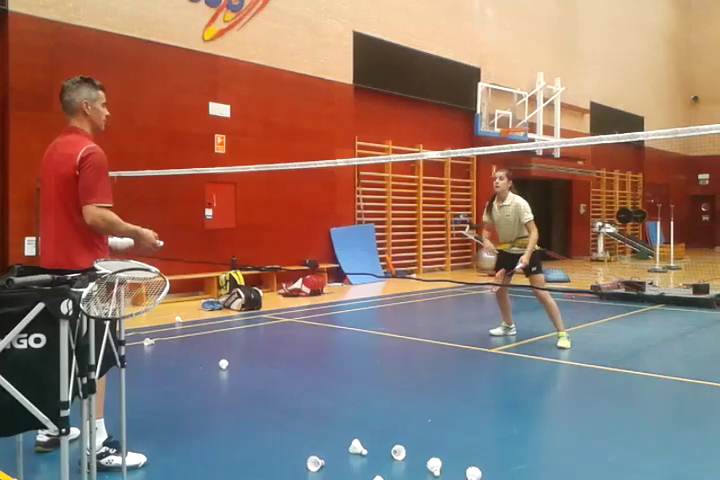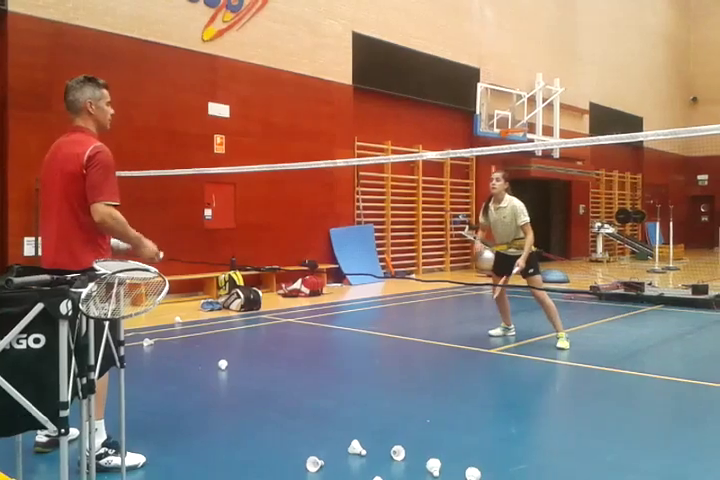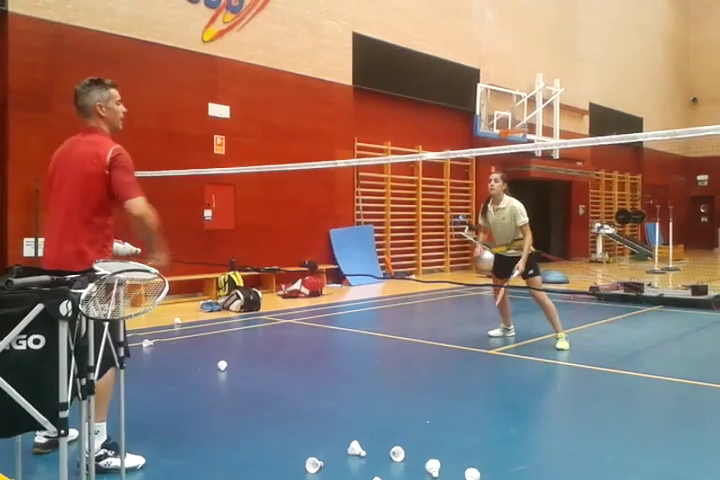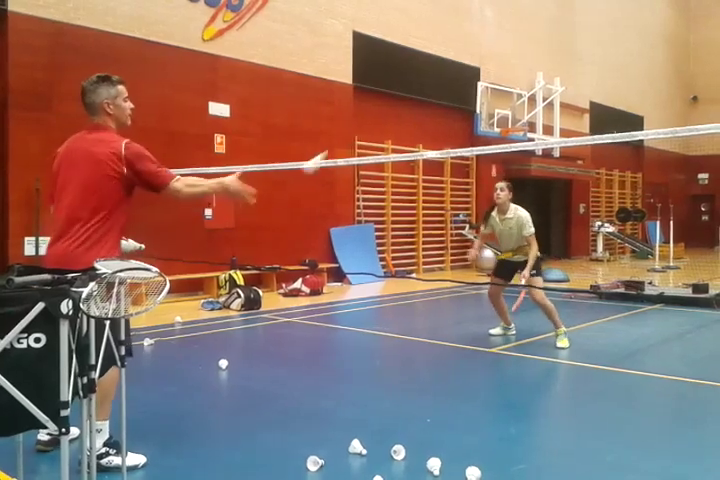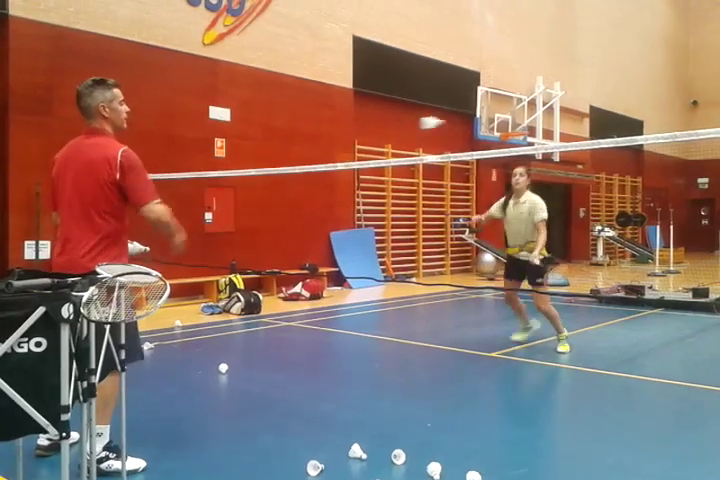
dt=0.2s
person 1, frame 1
left shoulder: (53, 150)
right shoulder: (89, 153)
right elbow: (94, 216)
left wrist: (112, 239)
right wrist: (137, 233)
left hip: (56, 267)
right hip: (83, 270)
left ankle: (49, 429)
right ankle: (99, 446)
person 1, frame 2
left shoulder: (56, 150)
right shoulder: (95, 152)
right elbow: (102, 214)
left wrist: (114, 240)
right wrist: (138, 242)
left hip: (57, 266)
right hip: (85, 269)
left ankle: (49, 429)
right ankle: (98, 446)
person 1, frame 3
left shoulder: (63, 151)
right shoulder: (111, 153)
right elbow: (138, 210)
right wrist: (157, 249)
left hip: (55, 266)
right hip: (87, 269)
right knee: (103, 358)
left ankle: (48, 430)
right ankle: (99, 446)
person 1, frame 4
left shoulder: (66, 149)
right shoulder: (124, 151)
left elbow: (57, 208)
right elbow: (177, 187)
right wrist: (224, 185)
left hip: (58, 264)
right hip: (93, 268)
right knee: (107, 356)
left ankle: (50, 428)
right ankle: (100, 445)
person 1, frame 5
left shoulder: (64, 155)
right shoulder: (119, 155)
left elbow: (59, 216)
right elbow: (155, 211)
right wrist: (176, 232)
left hip: (66, 269)
right knee: (111, 361)
left ankle: (51, 434)
right ankle: (100, 451)
person 2, frame 1
left shoulder: (519, 203)
right shoulder: (491, 205)
left elbow: (534, 232)
right elbow: (486, 228)
left wrist: (527, 254)
right wrist: (486, 240)
left hip: (526, 251)
right hip: (505, 251)
left knee: (541, 293)
right knee: (500, 289)
left ankle: (562, 334)
right ankle: (508, 325)
person 2, frame 2
left shoulder: (516, 205)
right shoulder: (487, 206)
left elbow: (529, 234)
right elbow: (482, 229)
left wrist: (523, 258)
right wrist: (478, 241)
left hip: (523, 252)
right hip: (502, 252)
left knee: (539, 294)
right knee: (498, 291)
left ankle: (561, 334)
right ankle: (508, 326)
person 2, frame 3
left shoulder: (515, 206)
right shoulder: (486, 208)
left elbow: (528, 235)
right elbow: (483, 231)
left wrist: (522, 261)
right wrist: (479, 245)
left hip: (522, 253)
right hip: (501, 254)
left knee: (539, 295)
right knee: (498, 292)
left ankle: (561, 335)
right ankle: (507, 327)
person 2, frame 4
left shoulder: (521, 215)
right shoulder: (490, 216)
left elbow: (533, 245)
right elbow: (481, 238)
left wrist: (528, 269)
right wrist: (475, 249)
left hip: (527, 258)
right hip: (507, 258)
left knee: (538, 297)
right knee: (493, 293)
left ankle: (561, 331)
right ankle: (508, 325)
person 2, frame 5
left shoulder: (536, 202)
right shoulder: (504, 203)
left elbow: (542, 231)
right elbow: (486, 218)
left wrist: (536, 252)
right wrist: (478, 218)
left hip: (532, 256)
right hip: (514, 256)
left knee: (542, 305)
right knee: (510, 297)
left ankle: (562, 335)
right ankle: (528, 324)
